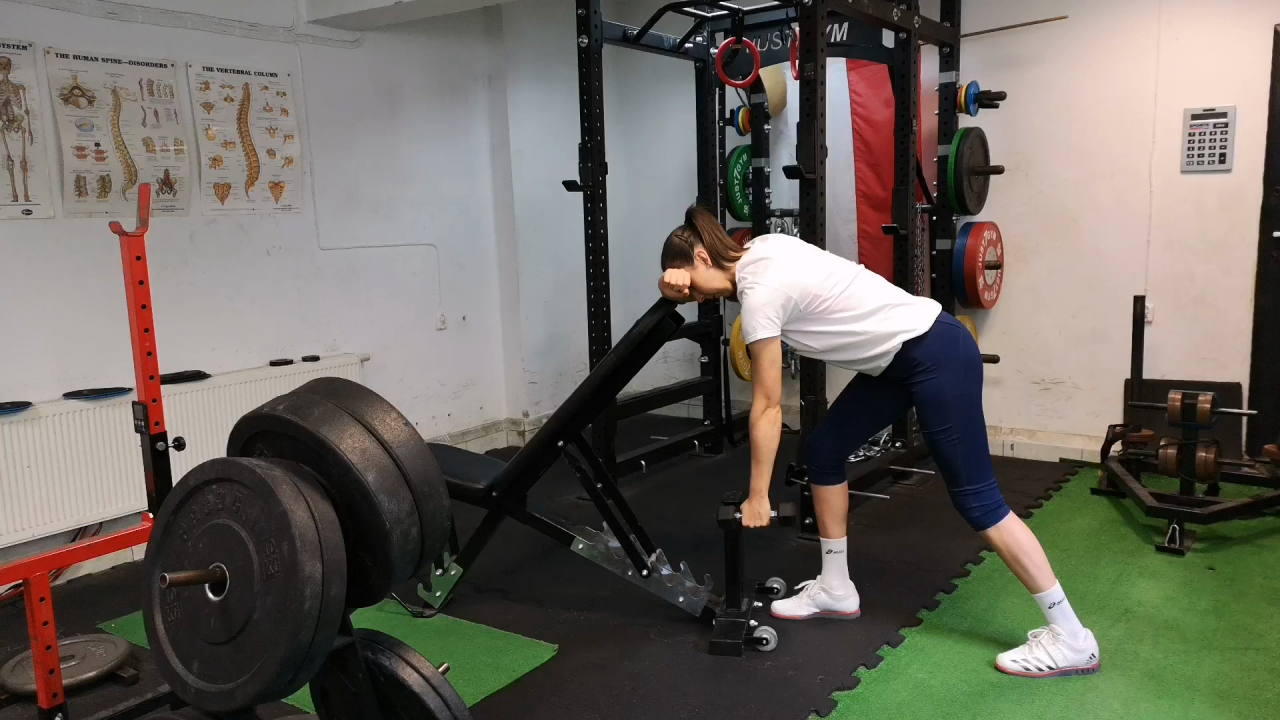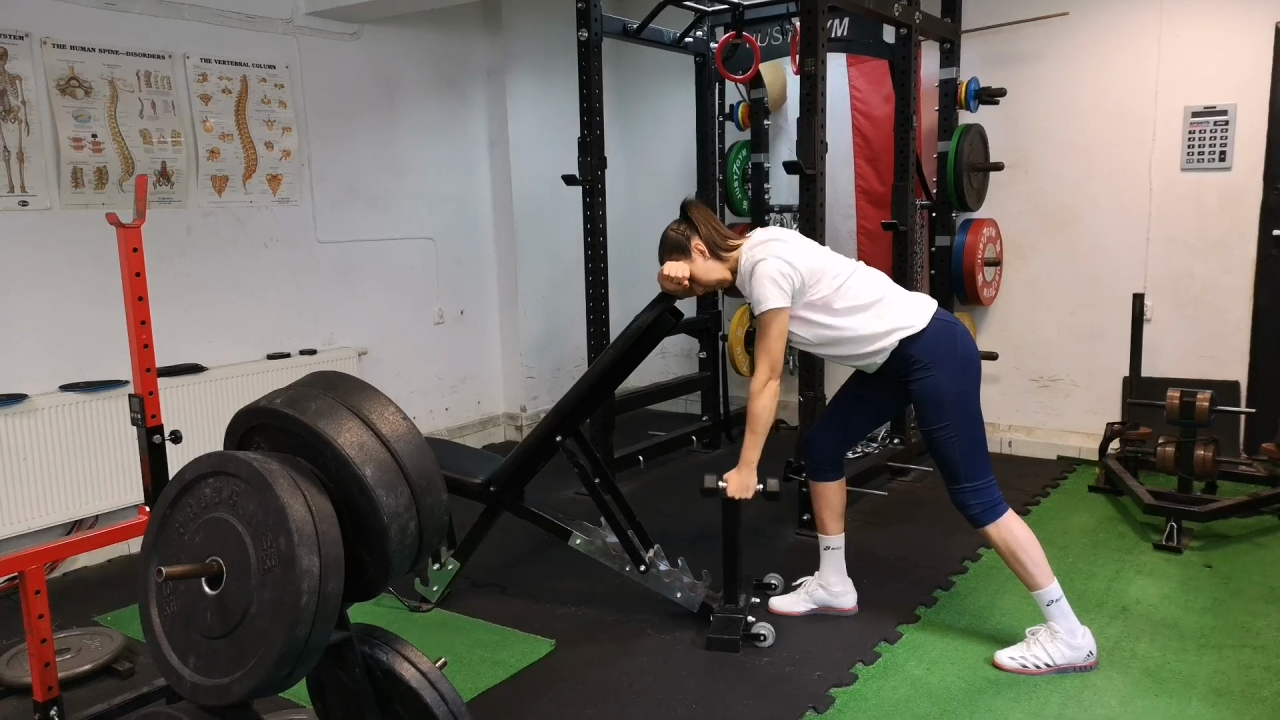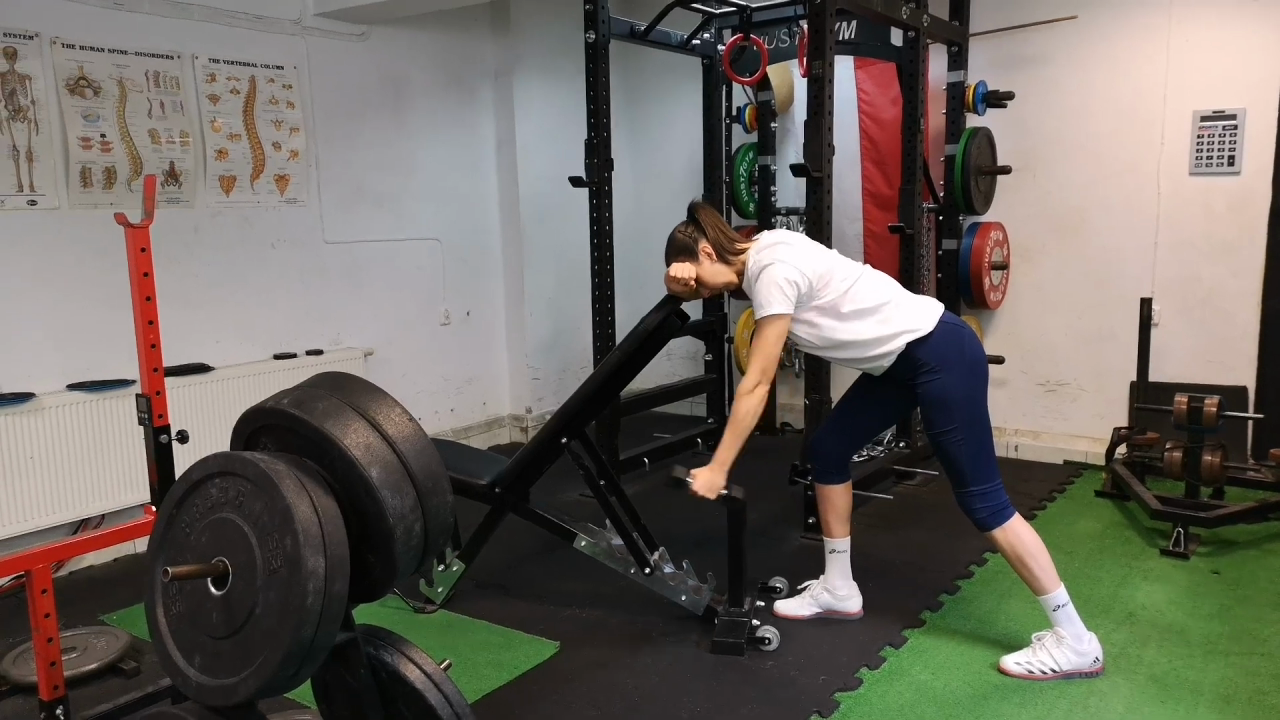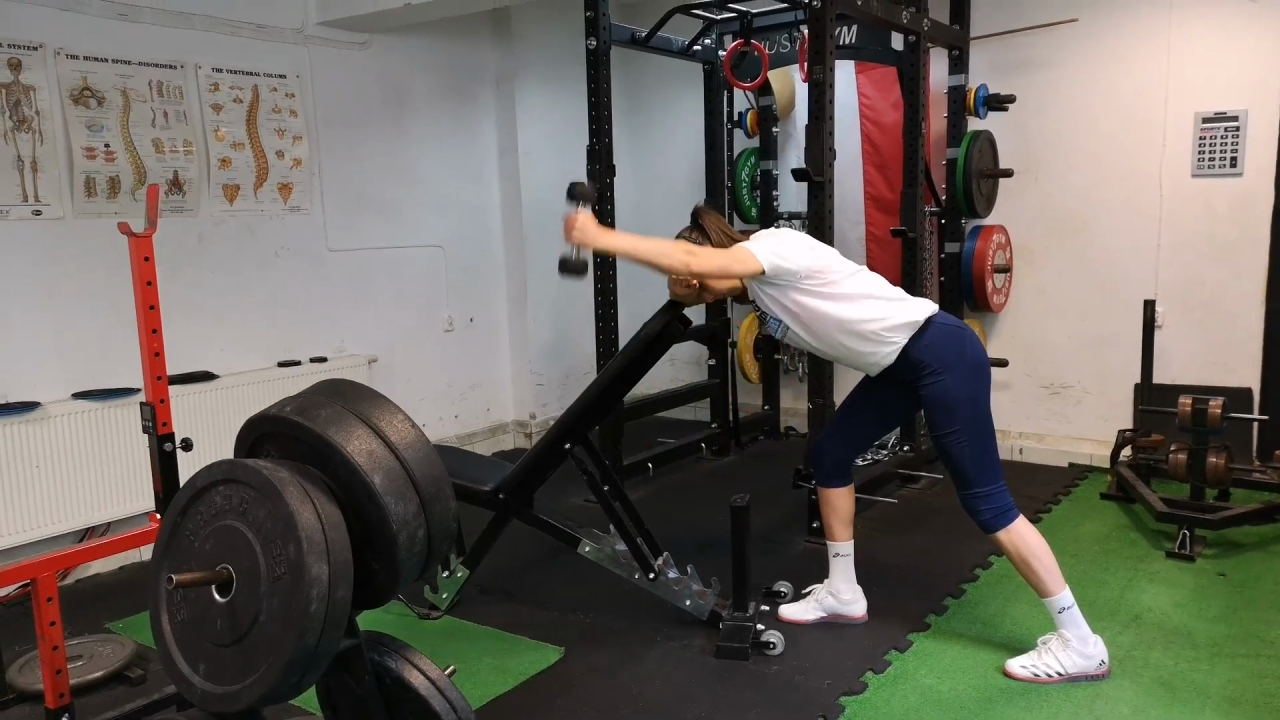
dt=0.7s
person 1, frame 1
left shoulder: (760, 291)
right shoulder: (755, 254)
left elbow: (767, 407)
left wrist: (758, 495)
right wrist: (678, 284)
left hip: (936, 354)
right hip: (899, 356)
left knee: (975, 497)
right knee: (823, 450)
left ankle: (1071, 638)
right ankle: (835, 590)
person 1, frame 2
left shoulder: (767, 267)
right shoulder: (753, 249)
left elbow: (767, 378)
left wrist: (746, 468)
right wrist: (676, 277)
left hip: (932, 350)
right hip: (894, 354)
left knee: (973, 493)
right knee: (821, 447)
left ankle: (1068, 636)
right ankle: (833, 585)
person 1, frame 3
left shoulder: (773, 272)
right shoulder: (756, 255)
left elbow: (756, 386)
left wrist: (717, 469)
right wrist: (681, 279)
left hip: (940, 354)
right hip: (901, 358)
left knee: (981, 499)
right knee: (827, 450)
left ankle: (1075, 642)
right ankle: (838, 589)
person 1, frame 4
left shoulder: (773, 248)
right shoulder: (754, 273)
left elbow: (696, 263)
left wrist: (602, 239)
right wrist: (688, 280)
left hip: (940, 355)
right hip: (900, 364)
left knee: (985, 501)
right knee: (829, 454)
left ankle: (1080, 644)
right ankle: (843, 593)
